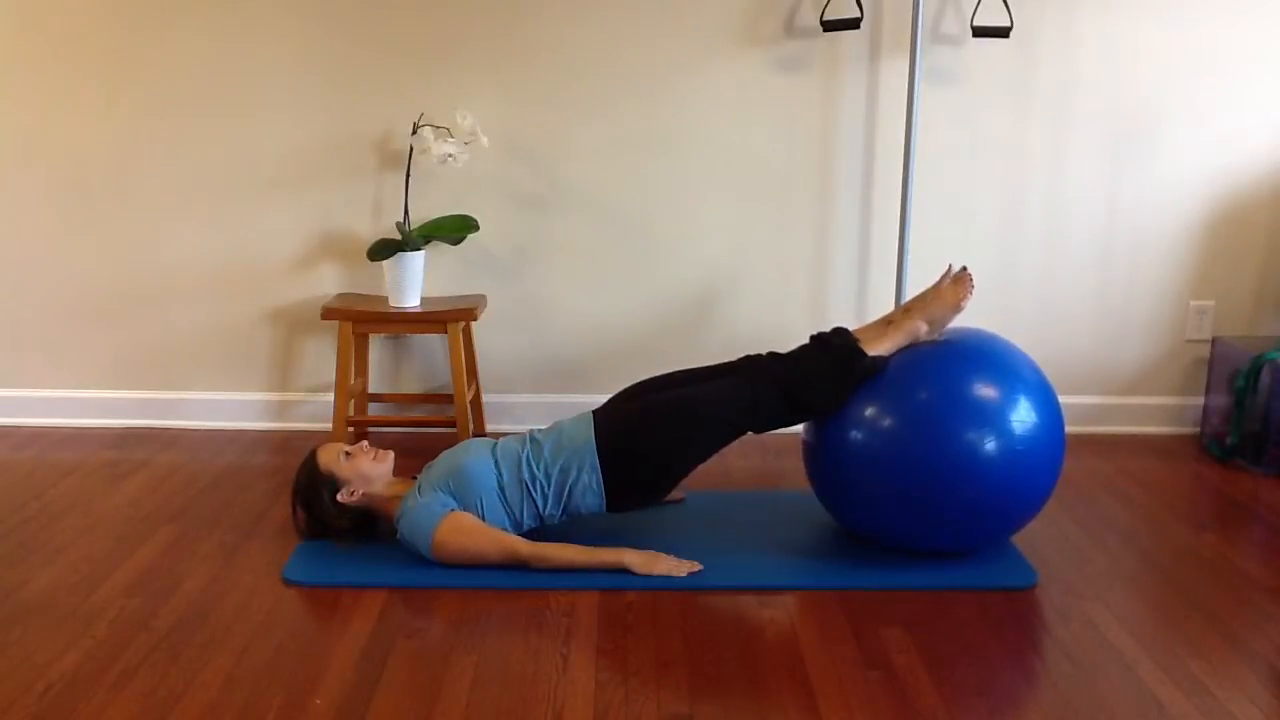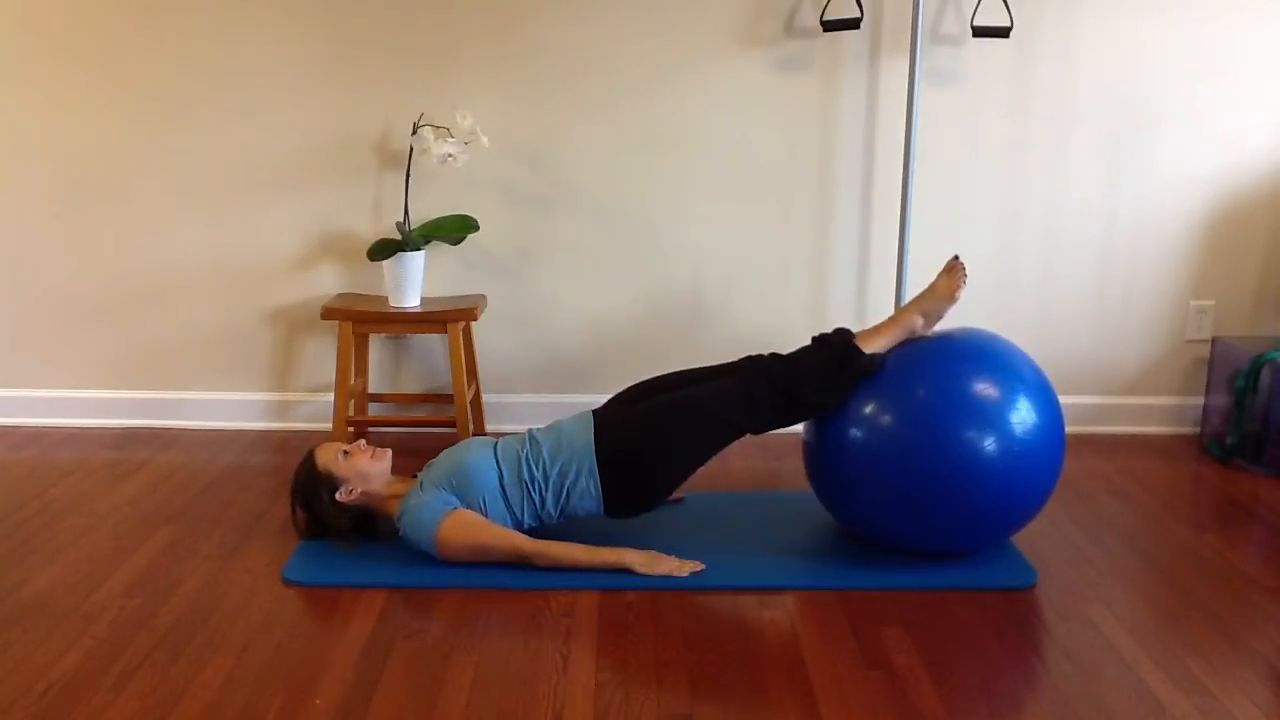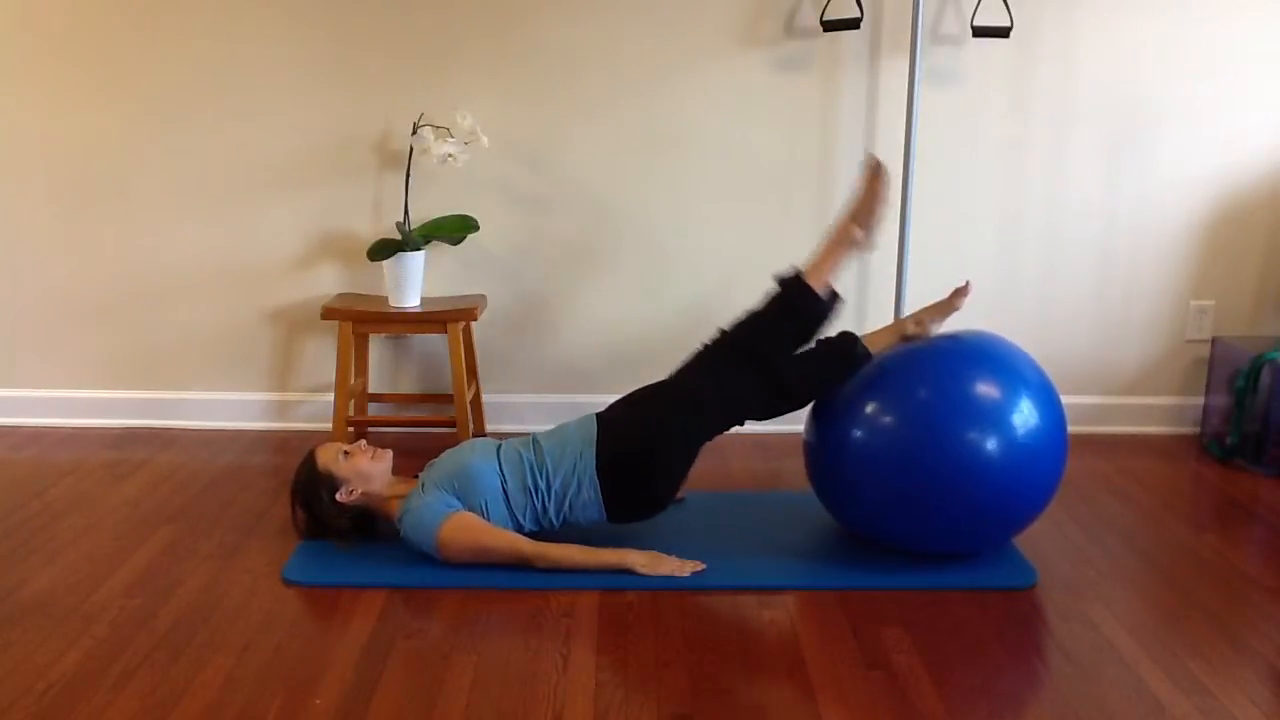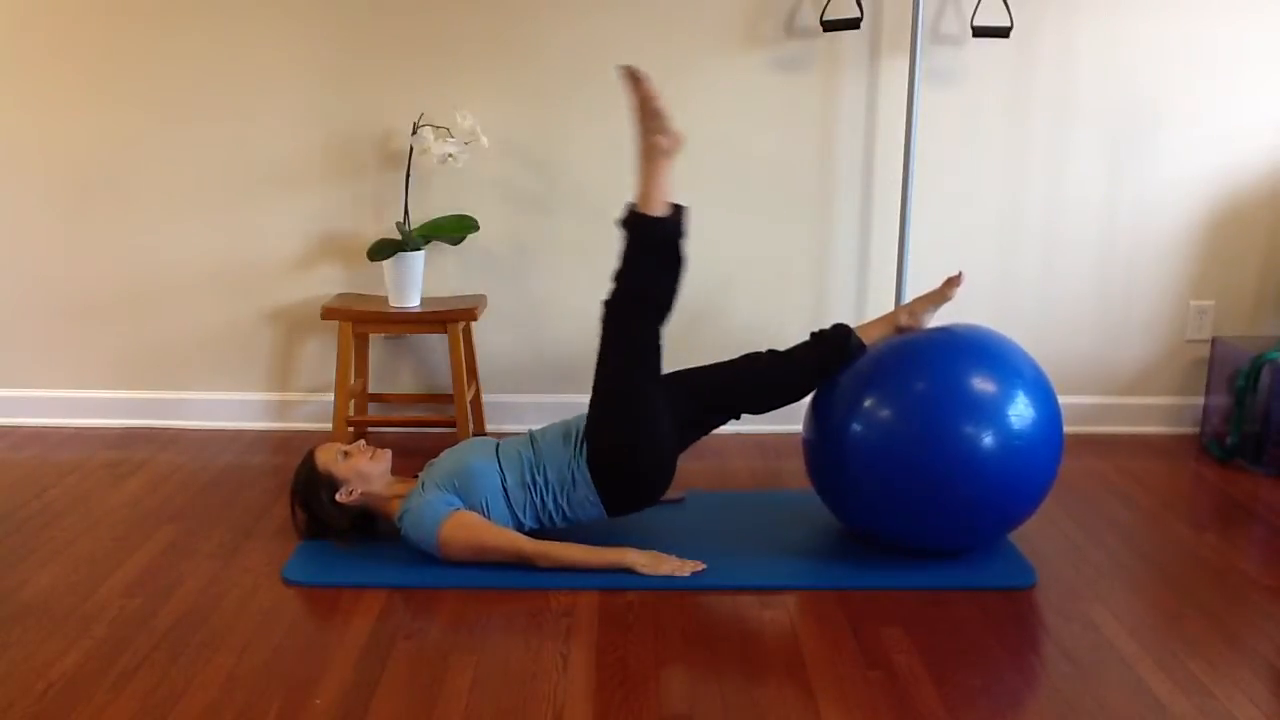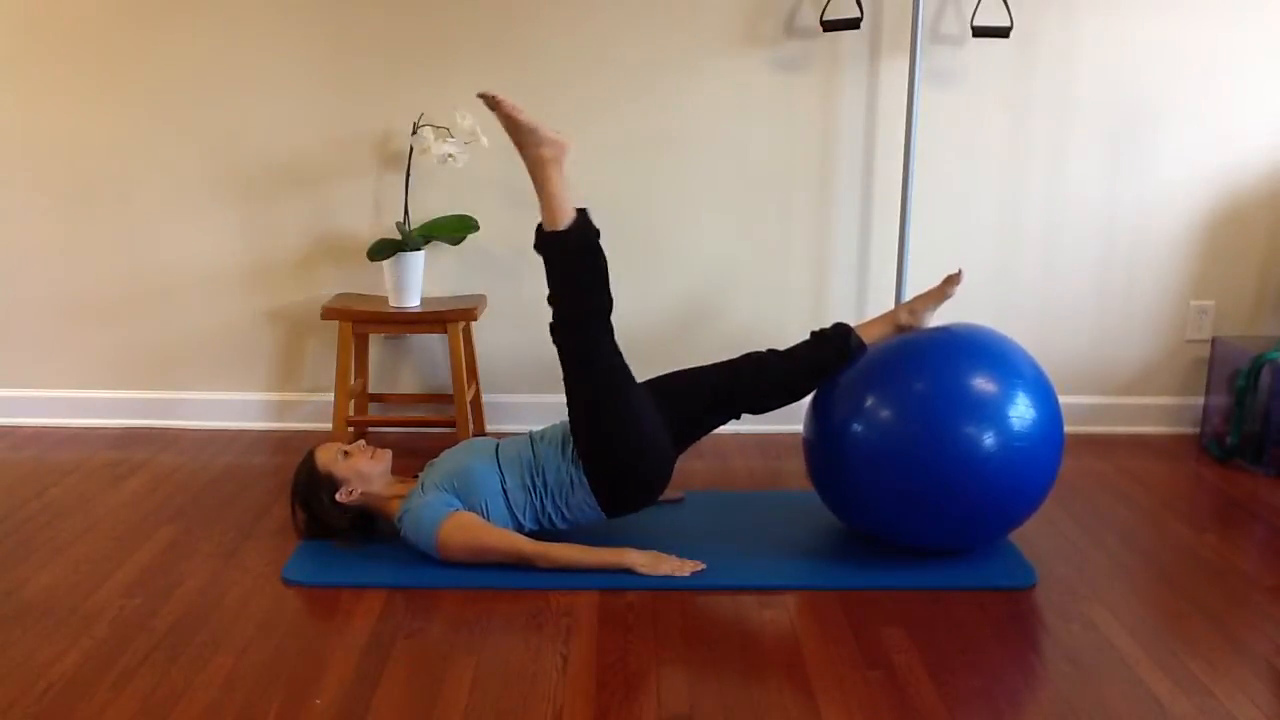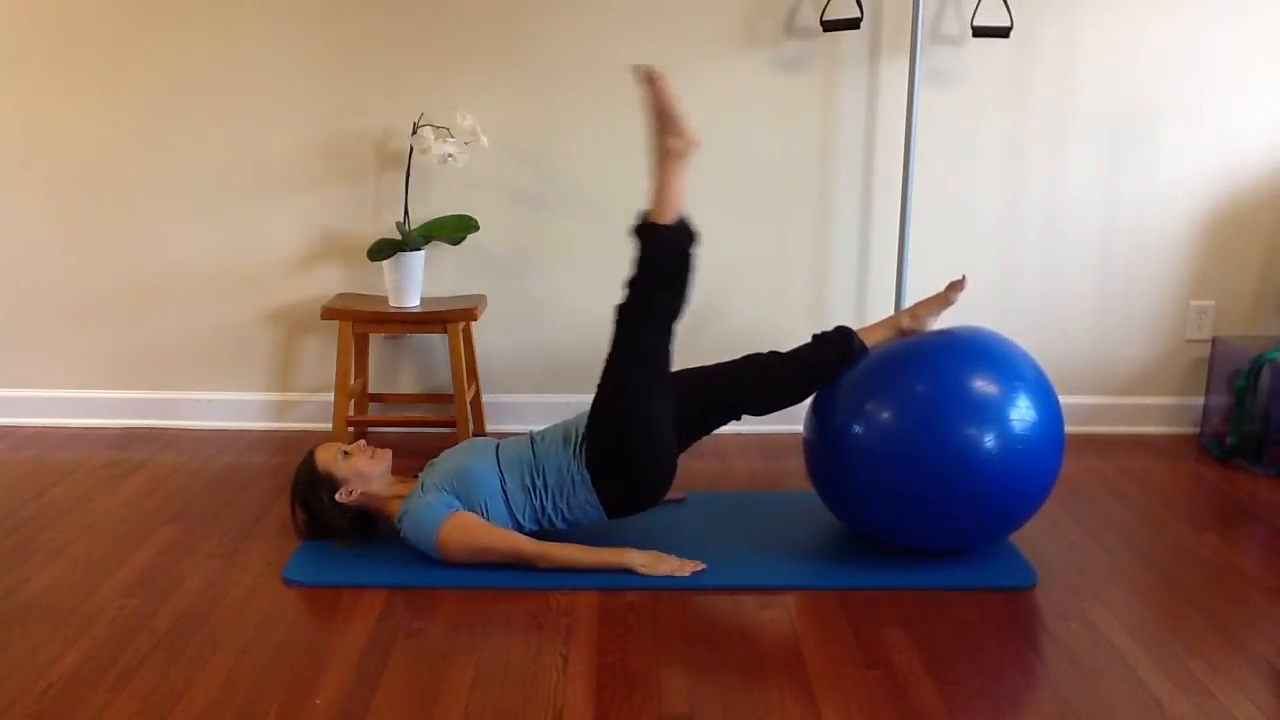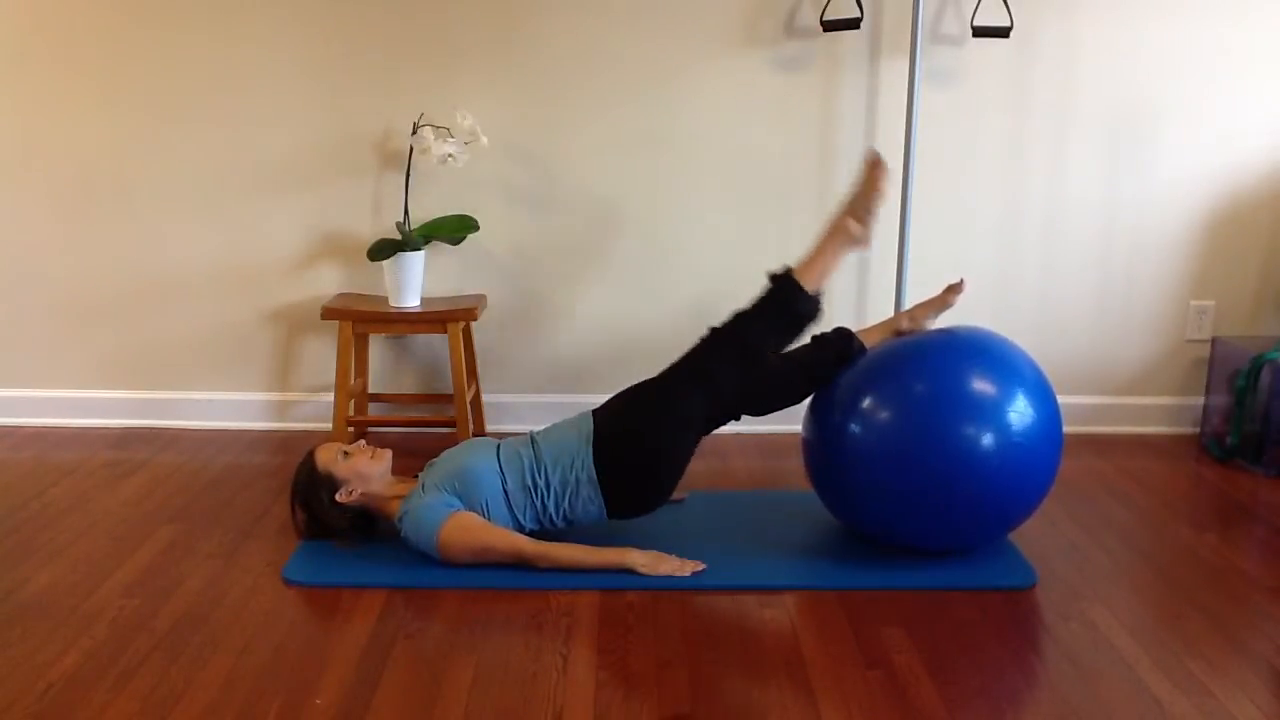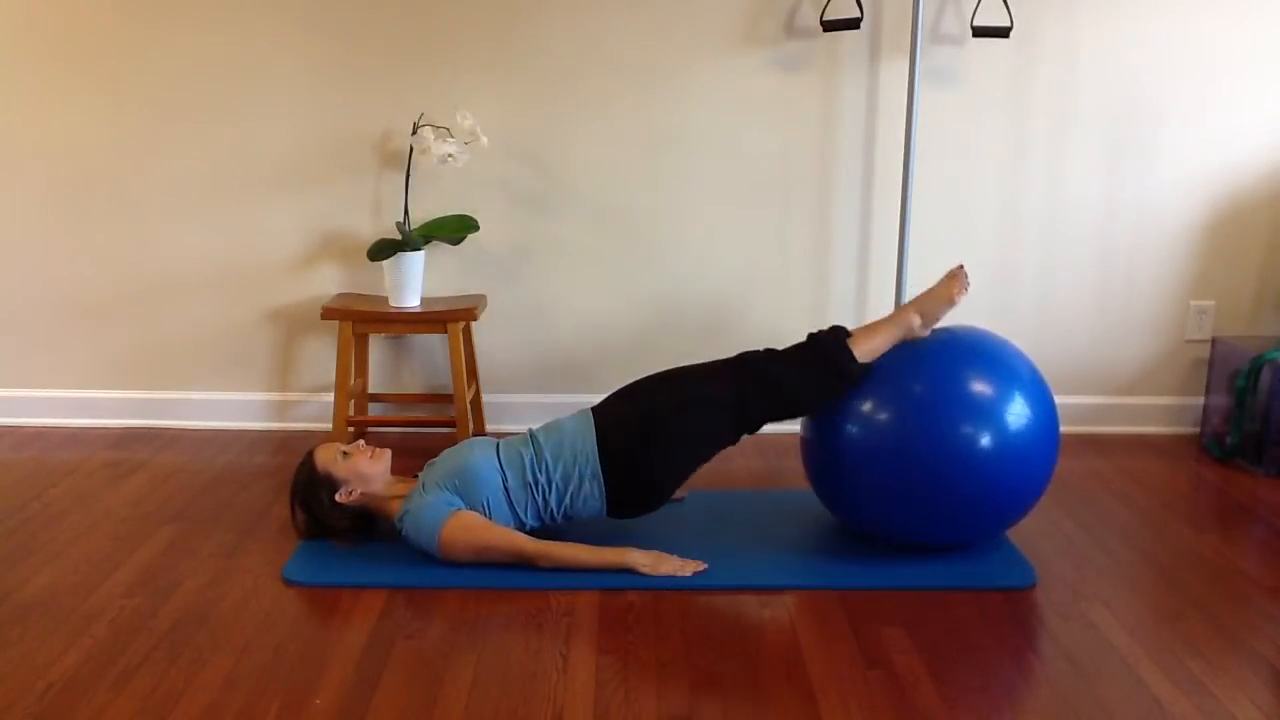
dt=0.4s
person 1, frame 1
left shoulder: (427, 484)
right shoulder: (417, 525)
right elbow: (522, 554)
left wrist: (644, 488)
right wrist: (626, 557)
left hip: (600, 437)
right hip: (609, 468)
left knee: (756, 372)
right knee: (756, 398)
left ankle: (901, 325)
right ankle: (909, 332)
person 1, frame 2
left shoulder: (427, 483)
right shoulder: (417, 522)
right elbow: (525, 551)
left wrist: (652, 481)
right wrist: (628, 558)
left hip: (600, 436)
right hip: (612, 470)
left knee: (754, 373)
right knee: (751, 401)
left ankle: (900, 327)
right ankle: (905, 325)
person 1, frame 3
left shoulder: (426, 482)
right shoulder: (418, 522)
right elbow: (525, 550)
left wrist: (660, 467)
right wrist: (630, 558)
left hip: (602, 445)
right hip: (616, 483)
left knee: (754, 383)
right knee: (727, 370)
left ankle: (899, 335)
right ankle: (837, 245)
person 1, frame 4
left shoulder: (427, 484)
right shoulder: (419, 521)
right elbow: (527, 552)
left wrist: (641, 481)
right wrist: (631, 558)
left hip: (601, 461)
right hip: (613, 476)
left knee: (750, 379)
right knee: (631, 322)
left ankle: (893, 325)
person 1, frame 5
left shoulder: (425, 486)
right shoulder: (418, 522)
right elbow: (526, 553)
right wrist: (630, 558)
left hip: (604, 463)
right hip: (611, 477)
left knee: (746, 381)
right knee: (582, 331)
left ankle: (893, 325)
person 1, frame 6
left shoulder: (426, 485)
right shoulder: (418, 523)
right elbow: (527, 553)
left wrist: (646, 473)
right wrist: (630, 558)
left hip: (601, 458)
right hip: (613, 478)
left knee: (748, 381)
right knee: (644, 323)
left ankle: (897, 327)
person 1, frame 7
left shoulder: (427, 480)
right shoulder: (420, 523)
right elbow: (525, 551)
left wrist: (649, 468)
right wrist: (629, 557)
left hip: (600, 440)
right hip: (615, 479)
left knee: (751, 380)
right knee: (721, 362)
left ankle: (894, 329)
right ankle: (840, 238)
person 1, frame 8
left shoulder: (427, 481)
right shoulder: (419, 523)
right elbow: (527, 551)
right wrist: (632, 559)
left hip: (599, 434)
right hip: (615, 471)
left knee: (749, 372)
right knee: (749, 393)
left ankle: (897, 329)
right ankle: (905, 325)
